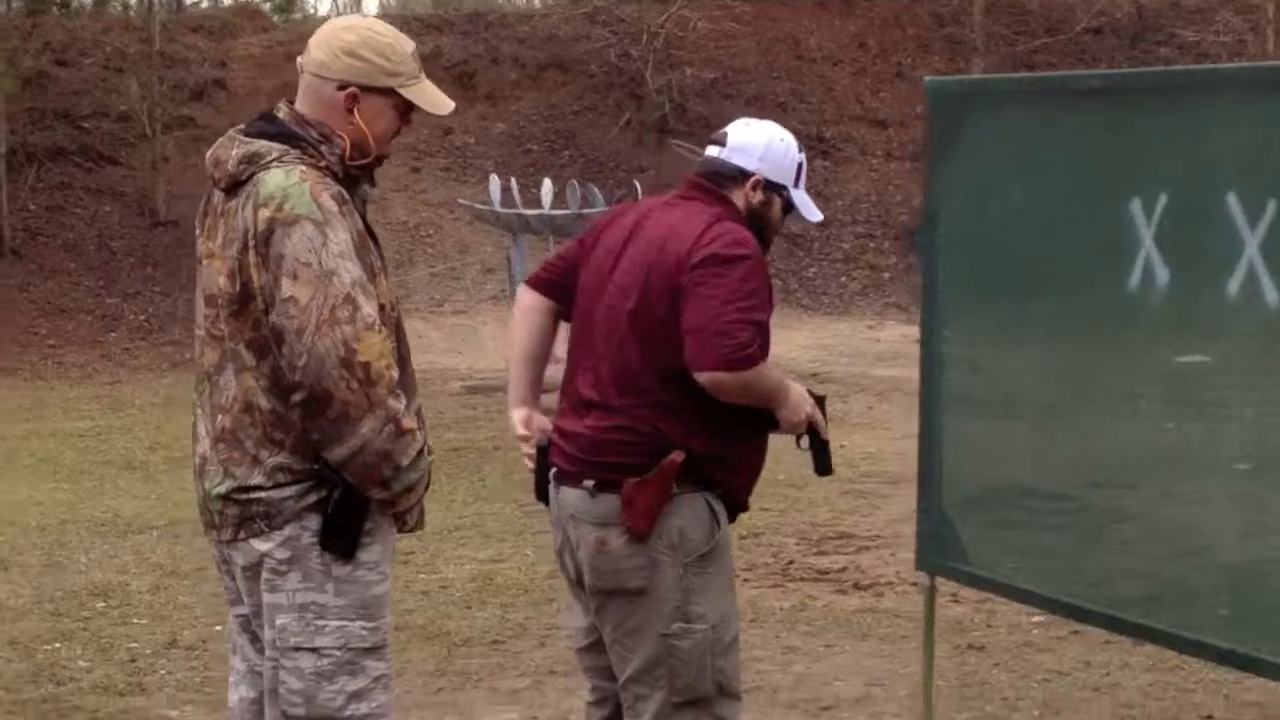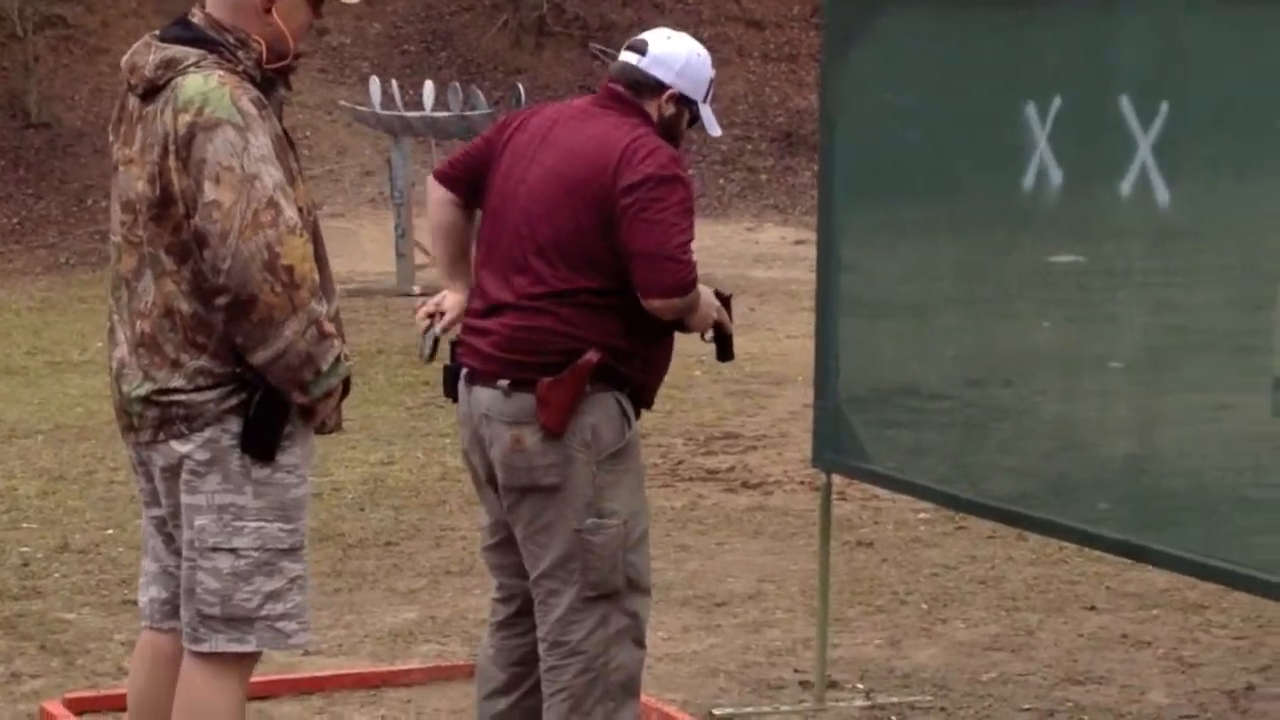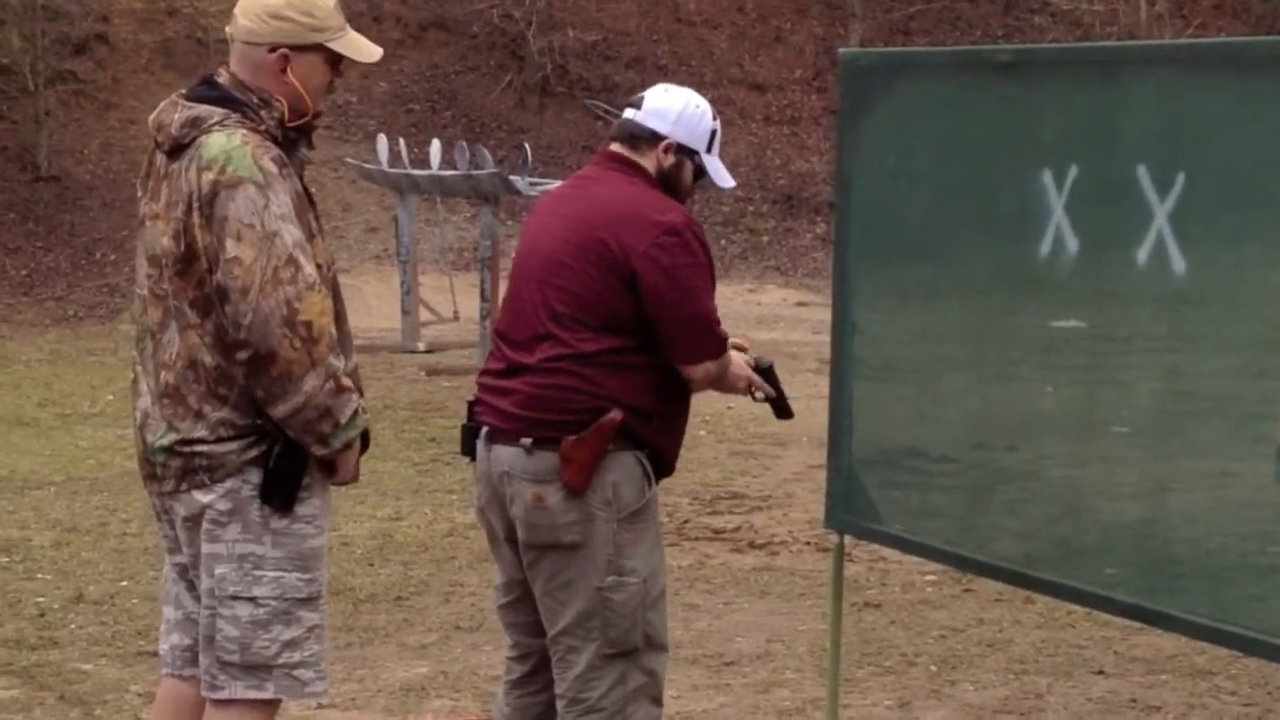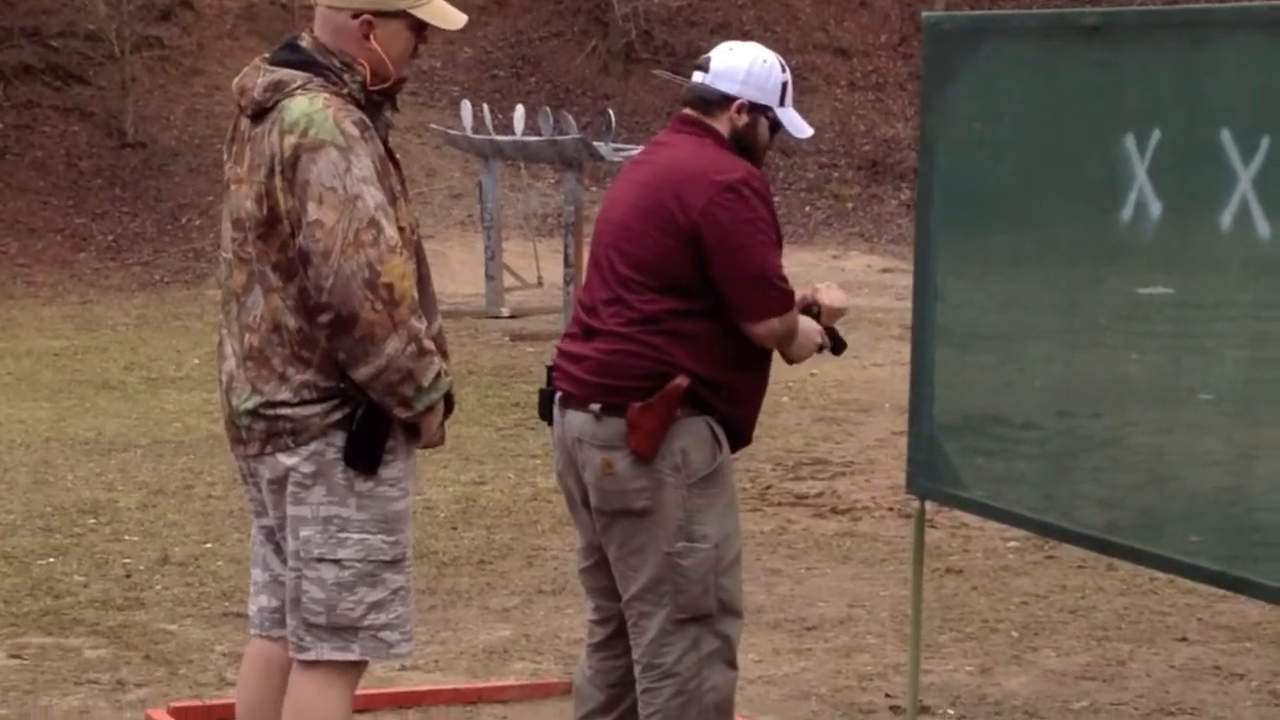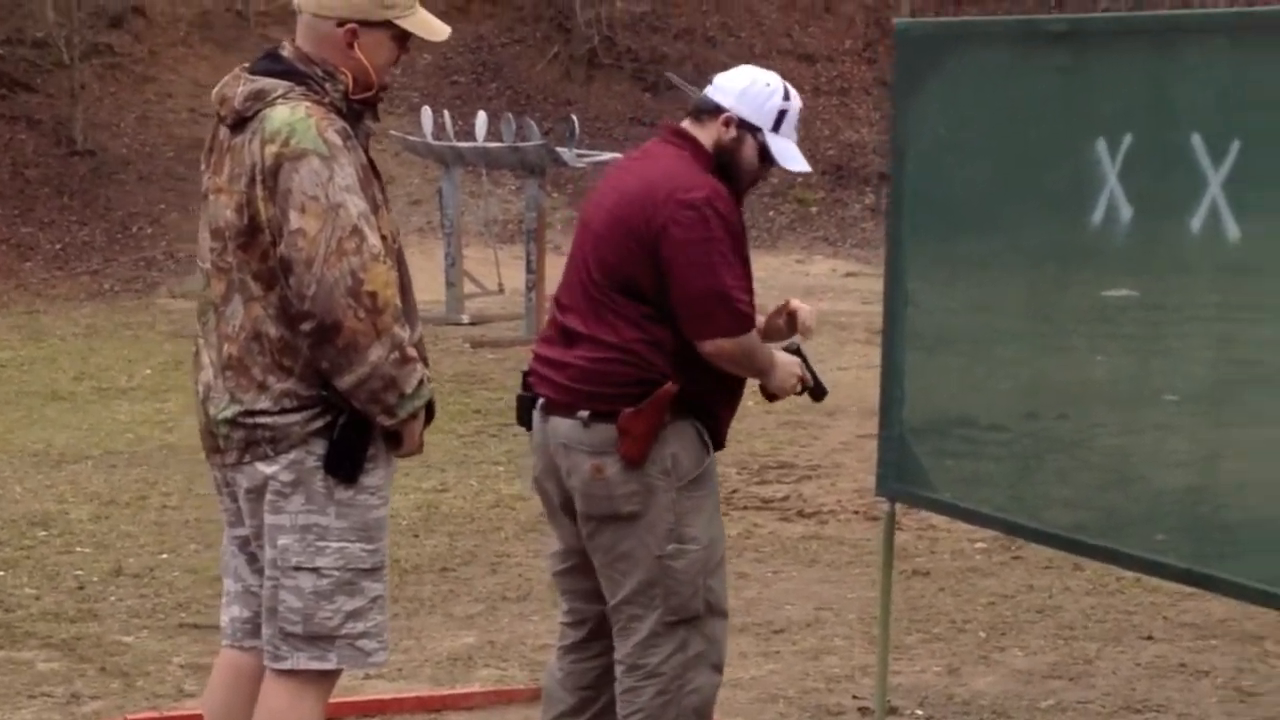
dt=1s
person 1, frame 1
left shoulder: (245, 181)
right shoulder: (301, 198)
right elbow: (338, 370)
right wrist: (404, 480)
left hip: (250, 490)
right hip: (310, 508)
person 1, frame 2
left shoulder: (157, 84)
right shoulder: (220, 102)
right elbow: (261, 268)
right wrist: (321, 377)
left hip: (162, 388)
right hip: (227, 406)
left knee: (174, 618)
right knee: (224, 634)
person 1, frame 3
left shoulder: (182, 145)
right shoulder: (242, 159)
right elbow: (278, 323)
right wrist: (339, 429)
left hip: (186, 442)
right hip: (249, 458)
person 1, frame 4
left shoulder: (267, 110)
right shoulder: (325, 125)
right elbow: (361, 289)
right wrist: (423, 392)
left hip: (273, 406)
right hip: (335, 424)
left knee: (279, 626)
right knee: (331, 646)
person 1, frame 5
left shoulder: (246, 119)
right shoulder: (307, 134)
right elbow: (343, 295)
right wrist: (404, 399)
left hip: (246, 414)
right hip: (312, 431)
left knee: (251, 638)
right knee: (305, 656)
person 2, frame 1
left shoulder: (625, 222)
right shoulder: (726, 243)
left elbow: (538, 291)
right elbow: (724, 367)
left wrist: (523, 400)
right wrist: (782, 395)
left hip: (581, 495)
right hip: (652, 514)
person 2, frame 2
left shoulder: (530, 125)
right shoulder: (647, 160)
left elbow: (448, 184)
right elbow: (666, 294)
left wrist: (456, 284)
right wrist: (701, 305)
left hip: (487, 391)
right hip: (562, 412)
left knee: (521, 599)
right knee: (592, 607)
person 2, frame 3
left shoulder: (559, 202)
right shoulder: (658, 222)
right elbow: (698, 366)
left wrist: (706, 351)
right wrist: (729, 370)
left hip: (503, 451)
left knee: (535, 656)
right knee: (609, 668)
person 2, frame 4
left shoulder: (651, 165)
right shoulder: (725, 179)
right elbow: (764, 320)
left wrist: (797, 300)
right wrist: (800, 332)
left hip: (587, 419)
right hip: (653, 437)
left knee: (619, 623)
right knee: (687, 634)
person 2, frame 5
left shoulder: (643, 169)
right shoulder: (696, 197)
right elbow: (718, 337)
left wrist: (761, 324)
right wrist: (771, 364)
left hip: (562, 422)
left knee: (590, 621)
right knee: (670, 633)
